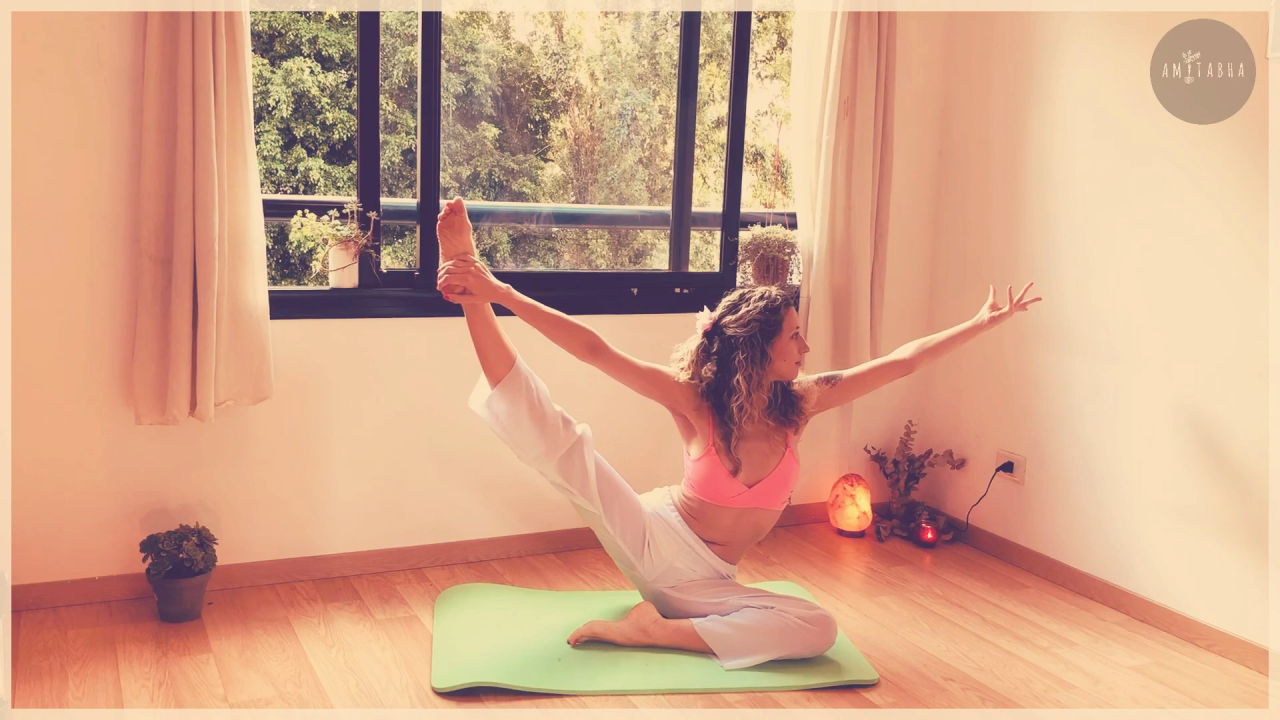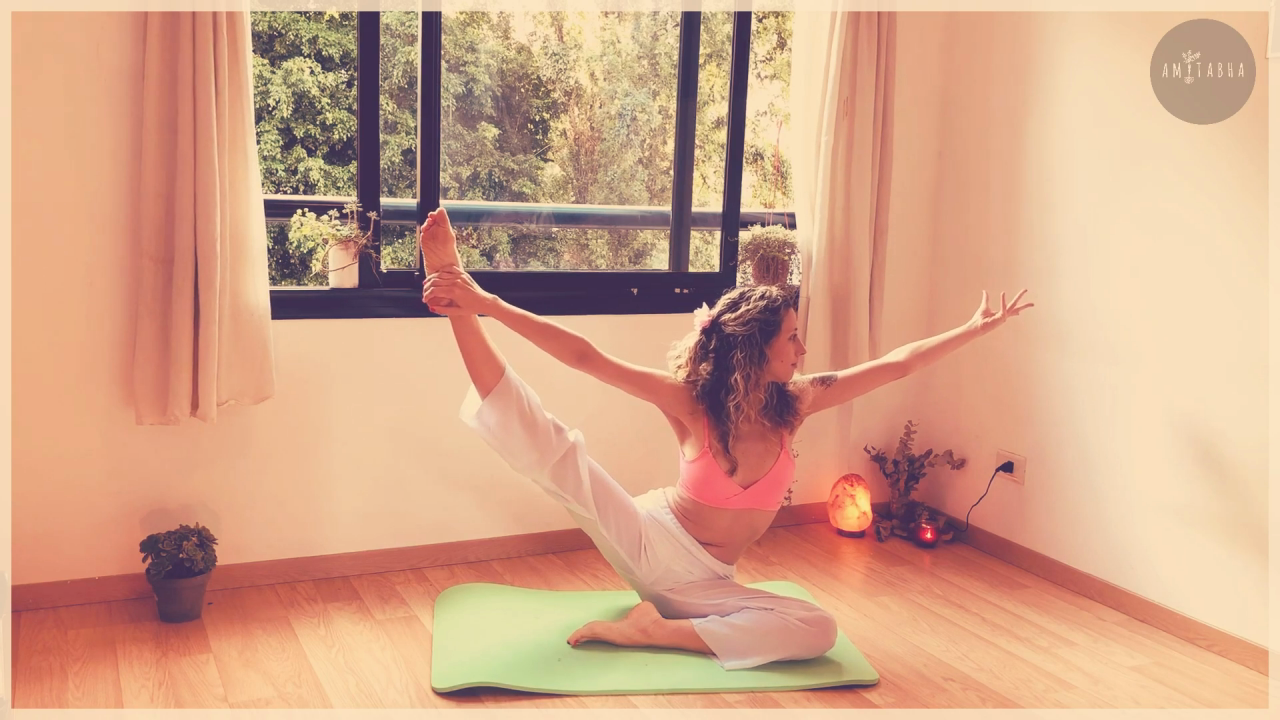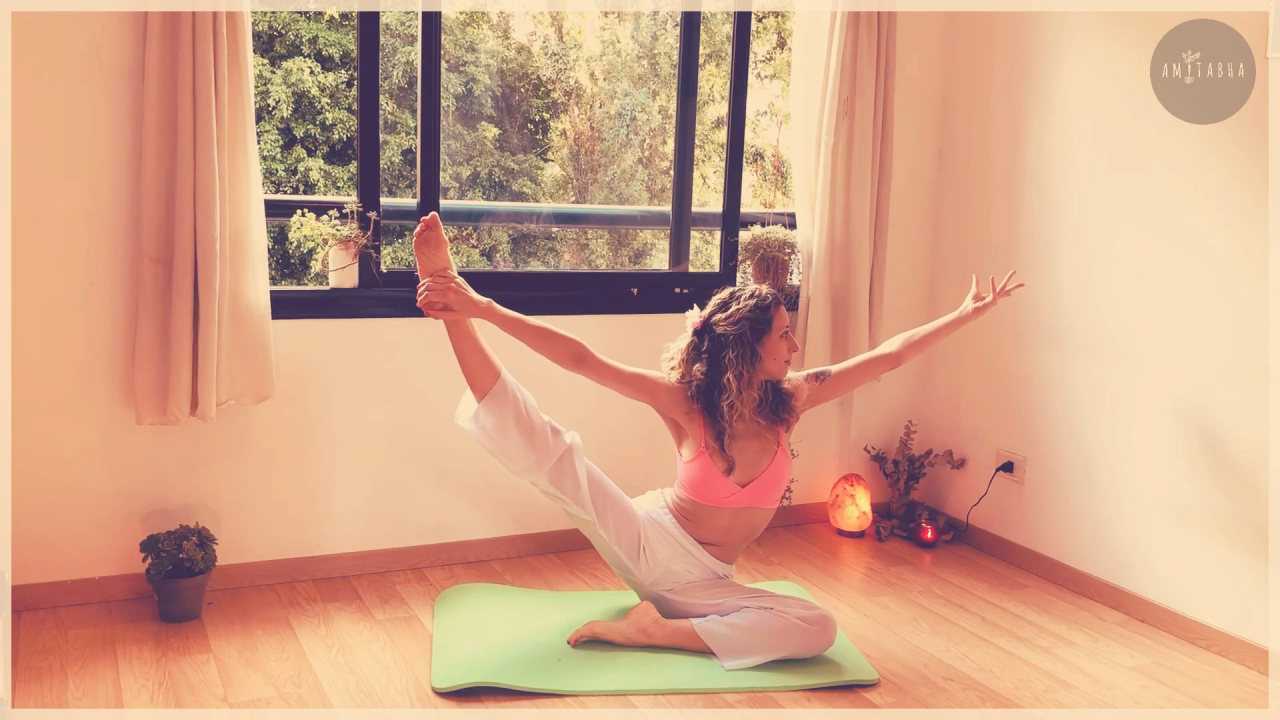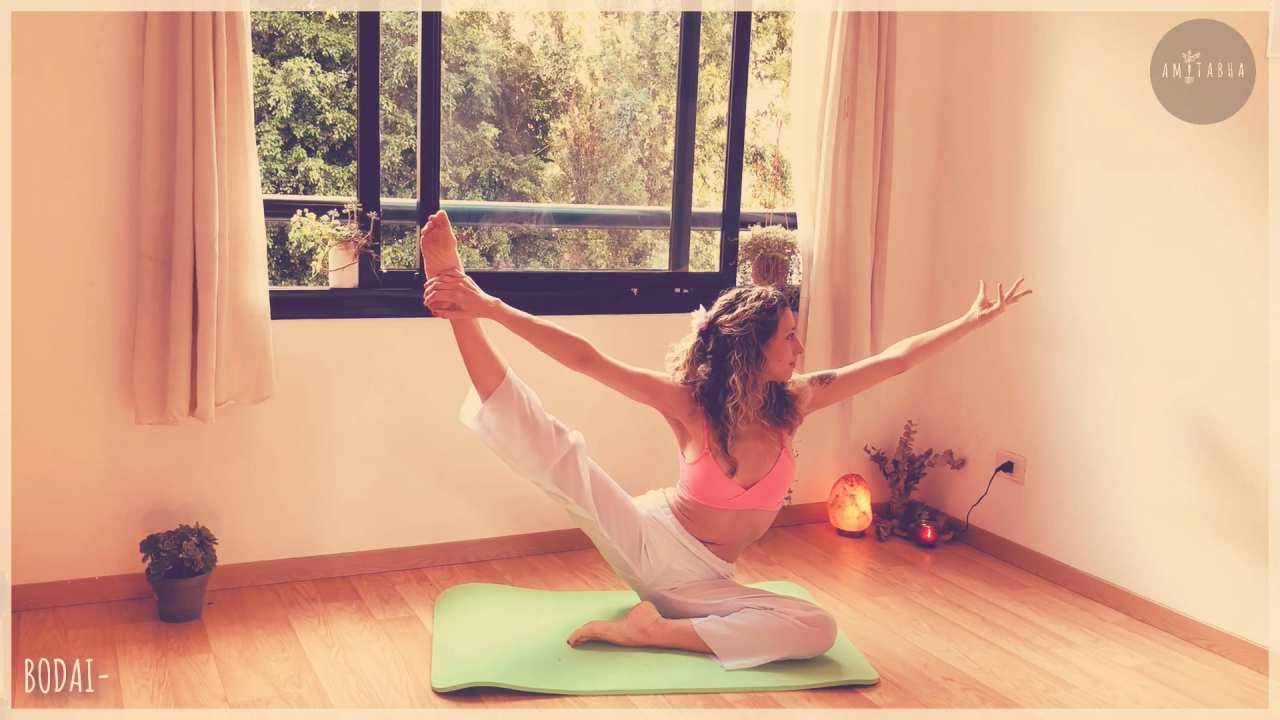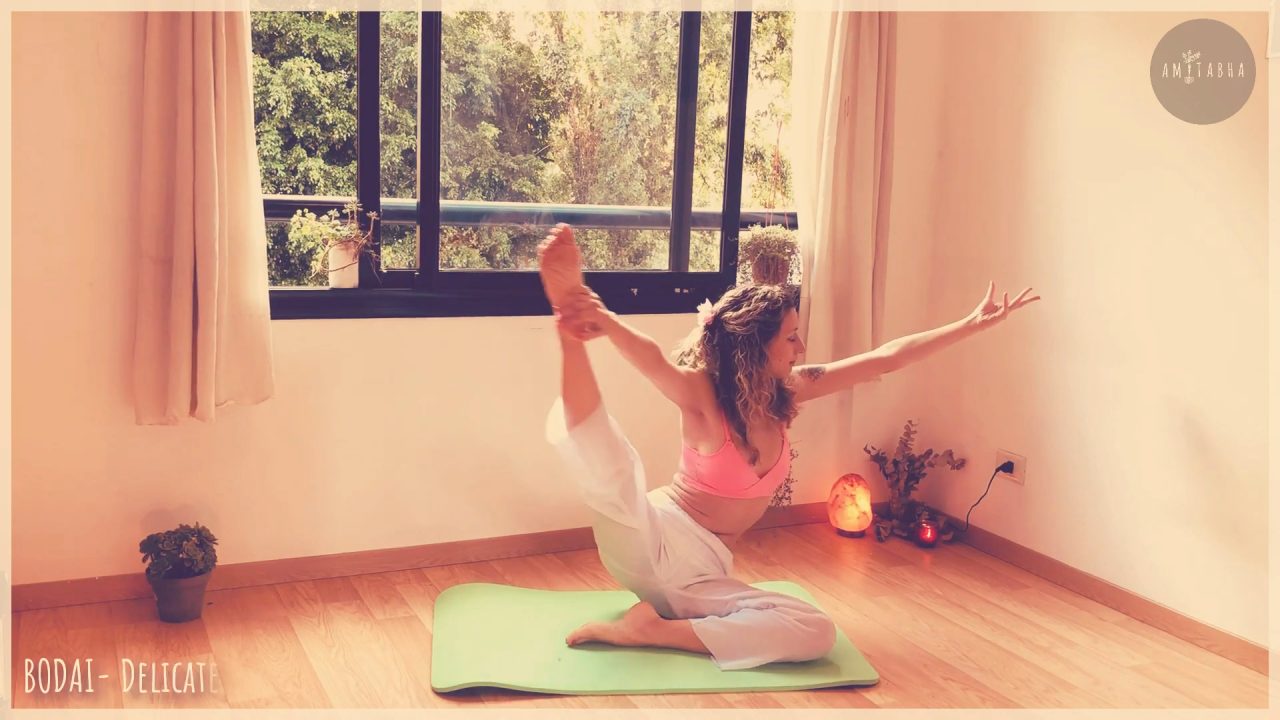
dt=1s
person 1, frame 1
left shoulder: (797, 403)
right shoulder: (695, 398)
left elbow: (902, 361)
right elbow: (597, 351)
left wrist: (980, 324)
right wrist: (498, 293)
left hip: (706, 583)
right hip: (651, 540)
left knee: (818, 629)
right knee: (558, 440)
left ankle: (655, 629)
person 1, frame 2
left shoulder: (794, 402)
right shoulder: (689, 399)
left elbow: (896, 364)
right elbow: (587, 357)
left wrist: (973, 328)
right wrist: (486, 305)
left hip: (704, 584)
right hip: (649, 541)
left knee: (817, 629)
right knee: (551, 447)
left ankle: (653, 629)
person 1, frame 3
left shoulder: (789, 399)
right shoulder: (686, 401)
left elbow: (890, 354)
right elbow: (584, 360)
left wrist: (966, 314)
right wrist: (481, 308)
left hip: (704, 583)
right hip: (647, 541)
left knee: (817, 628)
right knee: (548, 449)
left ankle: (654, 629)
person 1, frame 4
left shoulder: (793, 401)
right shoulder: (689, 402)
left elbow: (894, 359)
right elbow: (588, 359)
left wrist: (972, 321)
right wrist: (489, 308)
left hip: (704, 582)
right hip: (648, 541)
left knee: (817, 629)
right knee: (552, 450)
left ankle: (652, 628)
person 1, frame 5
left shoulder: (787, 390)
right shoulder: (703, 394)
left elbow: (887, 357)
right elbow: (655, 363)
left wrist: (971, 324)
right wrist: (606, 323)
left hip: (700, 575)
right hip: (653, 540)
left knee: (817, 633)
right knee: (611, 466)
left ankle: (649, 629)
